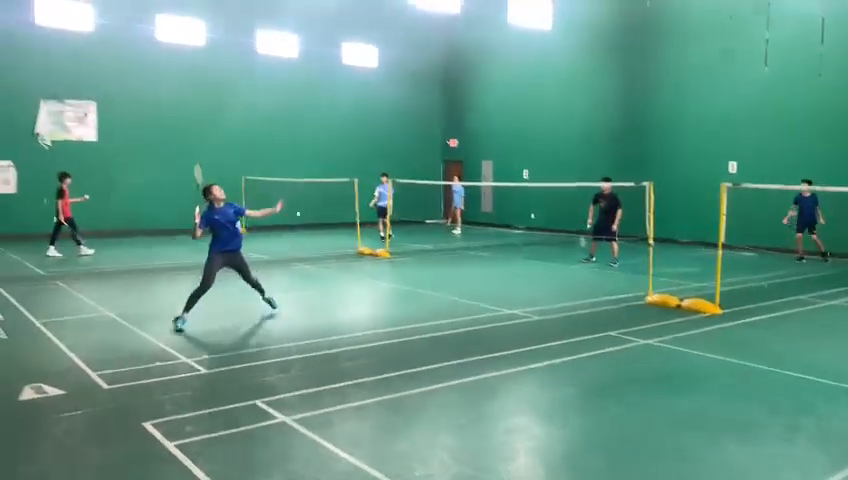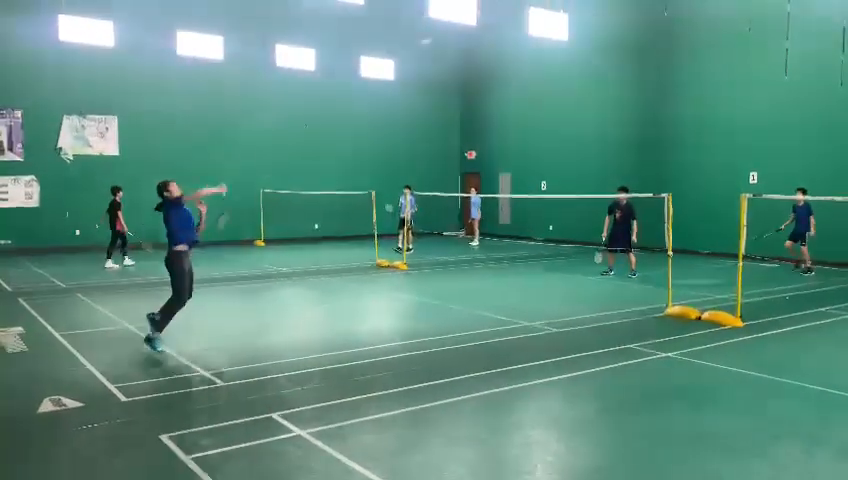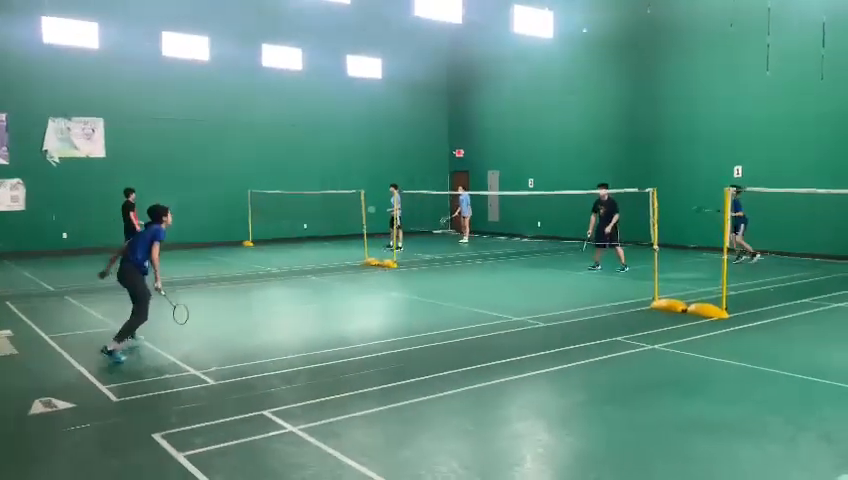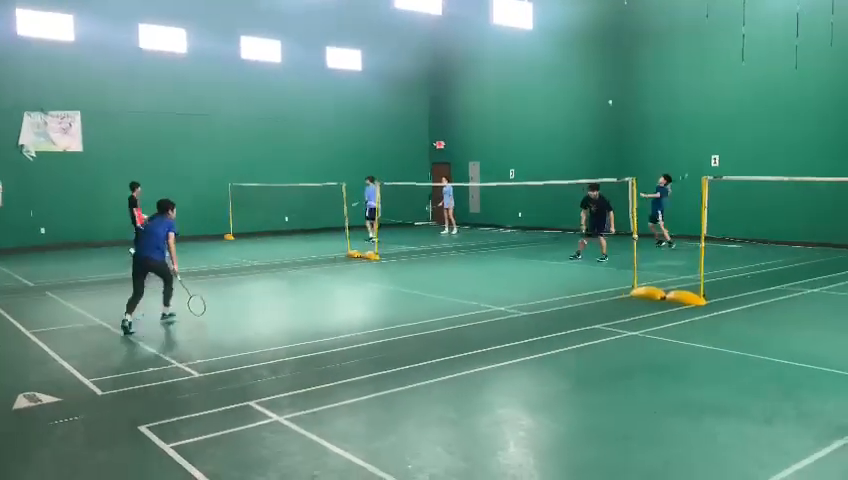
dt=0.5s
person 1, frame 1
left shoulder: (232, 207)
right shoulder: (208, 214)
left elbow: (254, 214)
right elbow: (196, 236)
left wrist: (274, 210)
right wrist: (197, 222)
left hip: (234, 252)
right hip: (217, 254)
left knee: (250, 279)
right knee: (205, 285)
left ankle: (265, 296)
right ankle: (183, 316)
person 1, frame 2
left shoulder: (180, 211)
right shoulder: (171, 205)
left elbow: (196, 233)
right elbow: (197, 195)
left wrist: (202, 215)
right wrist: (217, 189)
left hip: (183, 257)
right hip: (177, 257)
left knee: (185, 296)
right knee: (180, 299)
left ankle: (156, 317)
right ankle: (154, 335)
person 1, frame 3
left shoulder: (147, 230)
right shoulder: (159, 231)
left elbow: (123, 249)
right elbow: (154, 256)
left wrist: (108, 268)
right wrist: (158, 280)
left hip: (125, 270)
right hip: (134, 272)
left knee: (145, 297)
right knee: (141, 314)
left ankle: (129, 332)
right ankle: (112, 347)
person 1, frame 4
left shoulder: (149, 222)
right shoulder: (170, 223)
right elbow: (170, 243)
right wrist: (175, 264)
left hip: (138, 258)
right hip: (156, 260)
left knee: (137, 293)
right knee: (169, 280)
left ankle: (127, 319)
right ankle: (166, 312)
